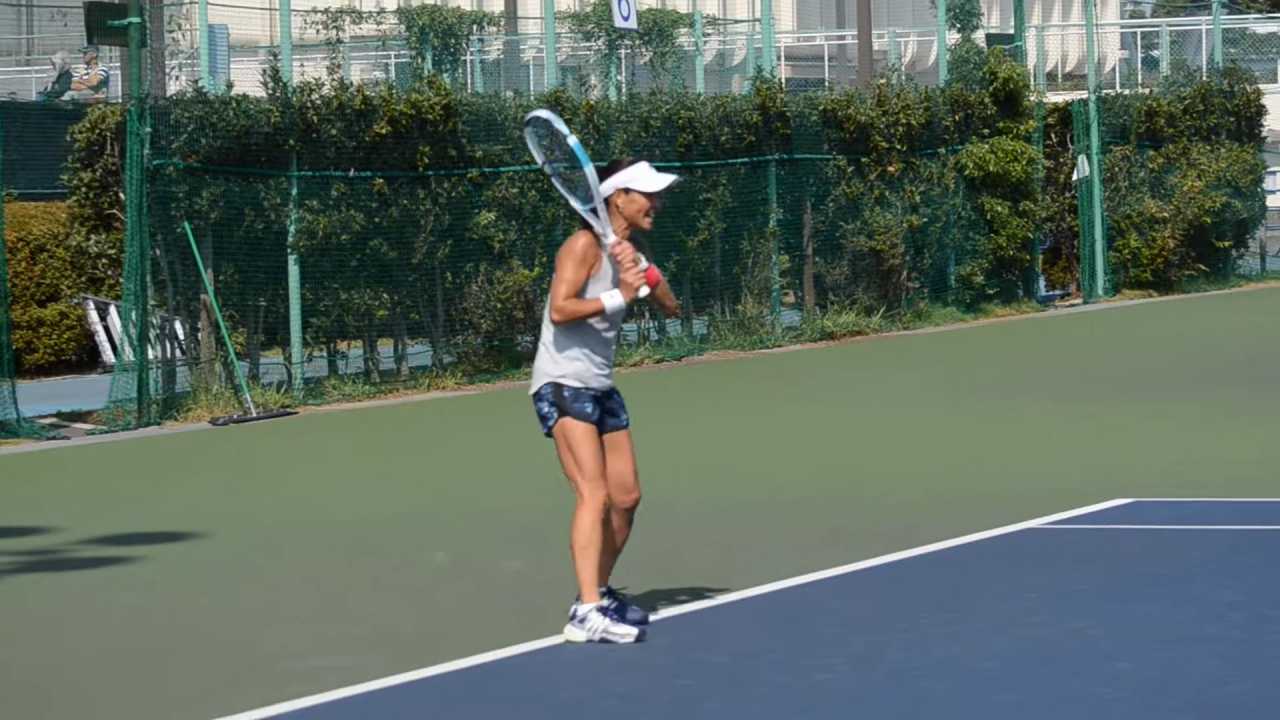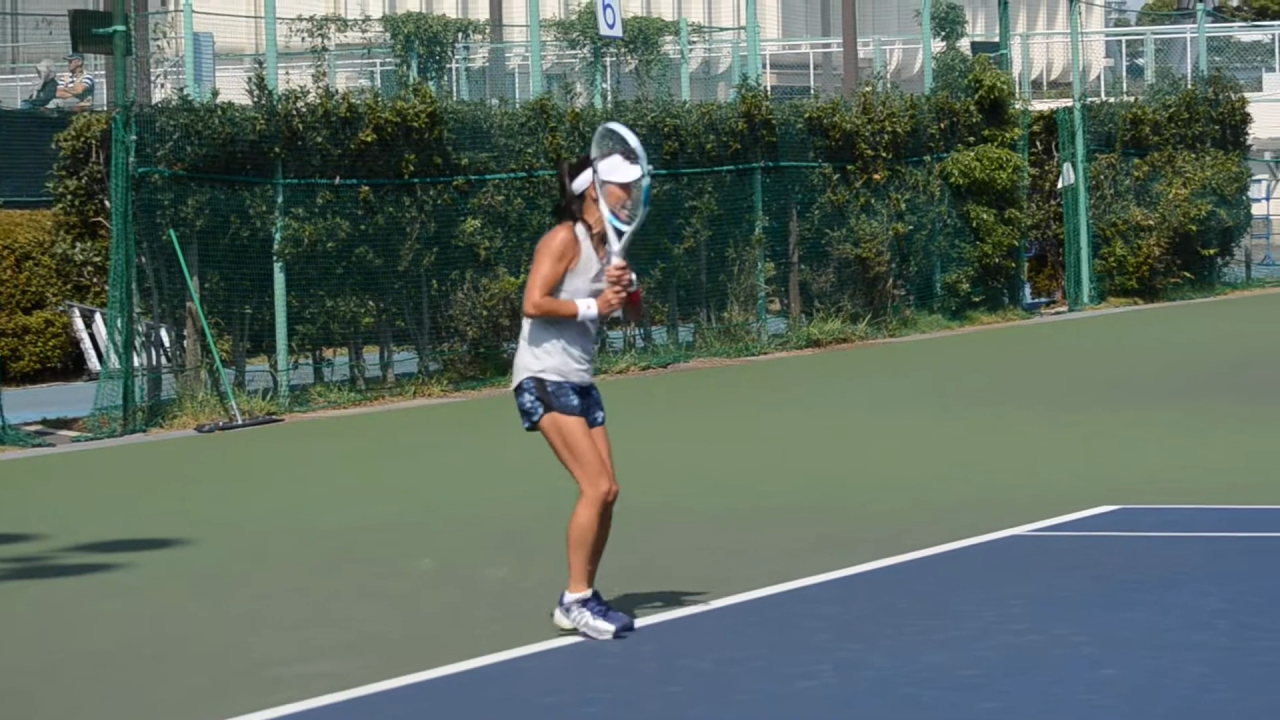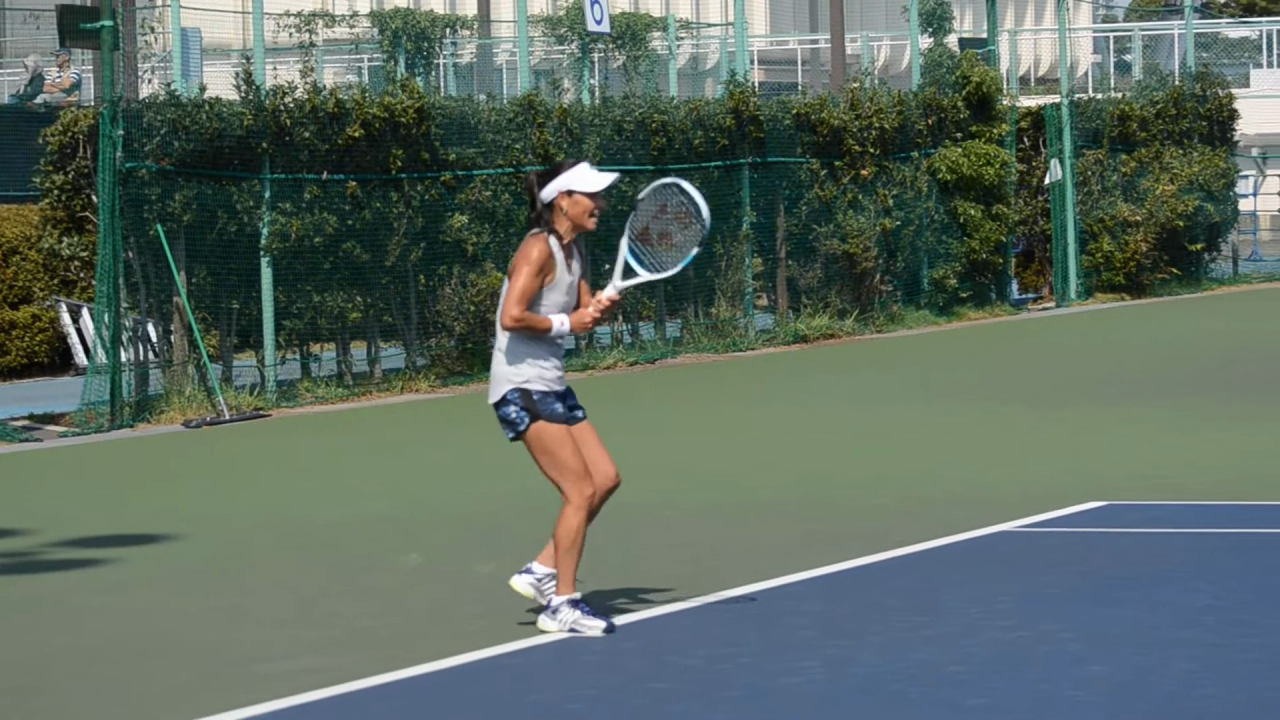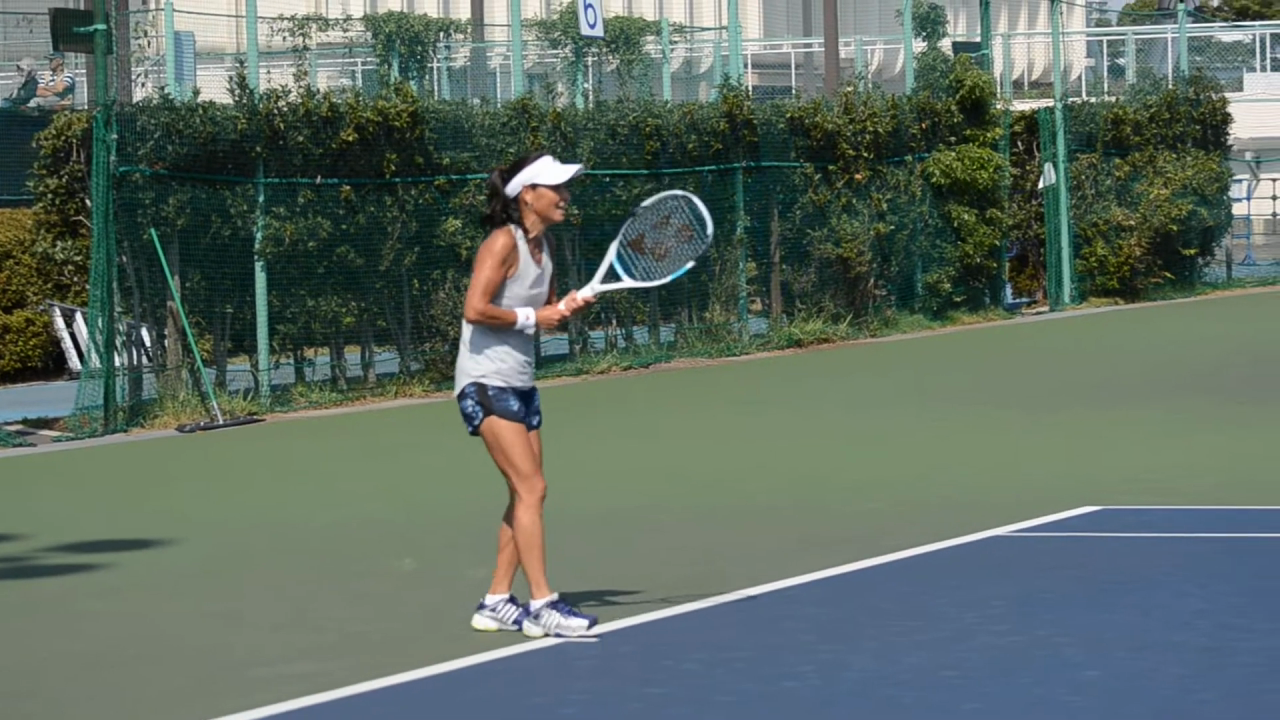
dt=0.2s
person 1, frame 1
left shoulder: (628, 248)
right shoulder: (583, 244)
left elbow: (669, 307)
right elbow: (558, 310)
left wrist: (641, 269)
right wrist: (619, 296)
left hip: (600, 386)
right hip: (562, 384)
left knee: (626, 497)
right knee: (594, 495)
left ankle: (598, 594)
right ankle: (588, 613)
person 1, frame 2
left shoulder: (606, 242)
right shoulder: (563, 237)
left elbow: (634, 312)
right elbow: (533, 304)
left wrist: (625, 285)
right wrist: (595, 306)
left hip: (579, 380)
right hip: (544, 379)
left knee: (607, 492)
right knee: (596, 487)
left ankle: (584, 596)
right ankle: (576, 597)
person 1, frame 3
left shoulder: (572, 248)
right shoulder: (538, 248)
left elbow: (584, 317)
right elbow: (511, 318)
left wrist: (597, 307)
right wrist: (564, 323)
left hip: (551, 386)
right hip: (521, 387)
left knee: (607, 478)
right knee: (581, 491)
left ankle: (541, 572)
right ankle: (561, 604)
person 1, frame 4
left shoulder: (543, 245)
right shoulder: (502, 242)
left elbow: (545, 315)
right elbow: (474, 310)
left wrist: (568, 308)
right wrist: (530, 318)
left hip: (518, 383)
right hip: (485, 383)
left knee: (525, 494)
right knee: (531, 490)
left ankle: (496, 602)
right ankle: (542, 604)
